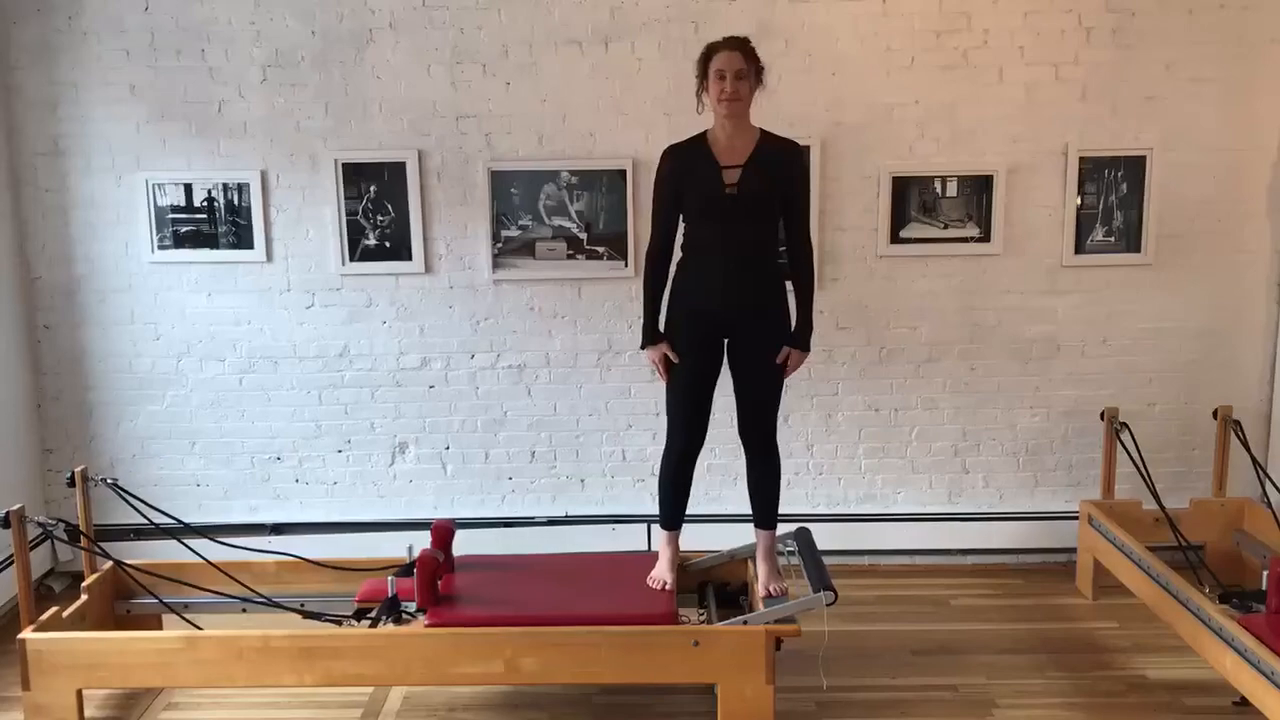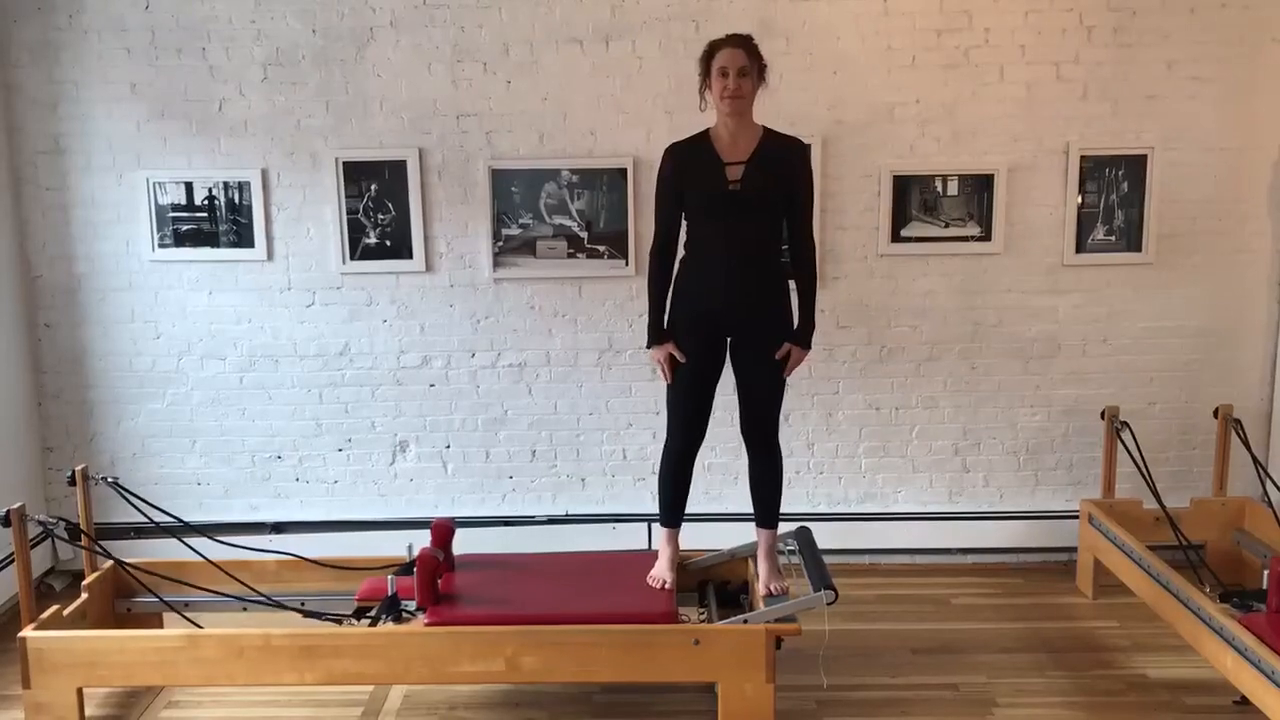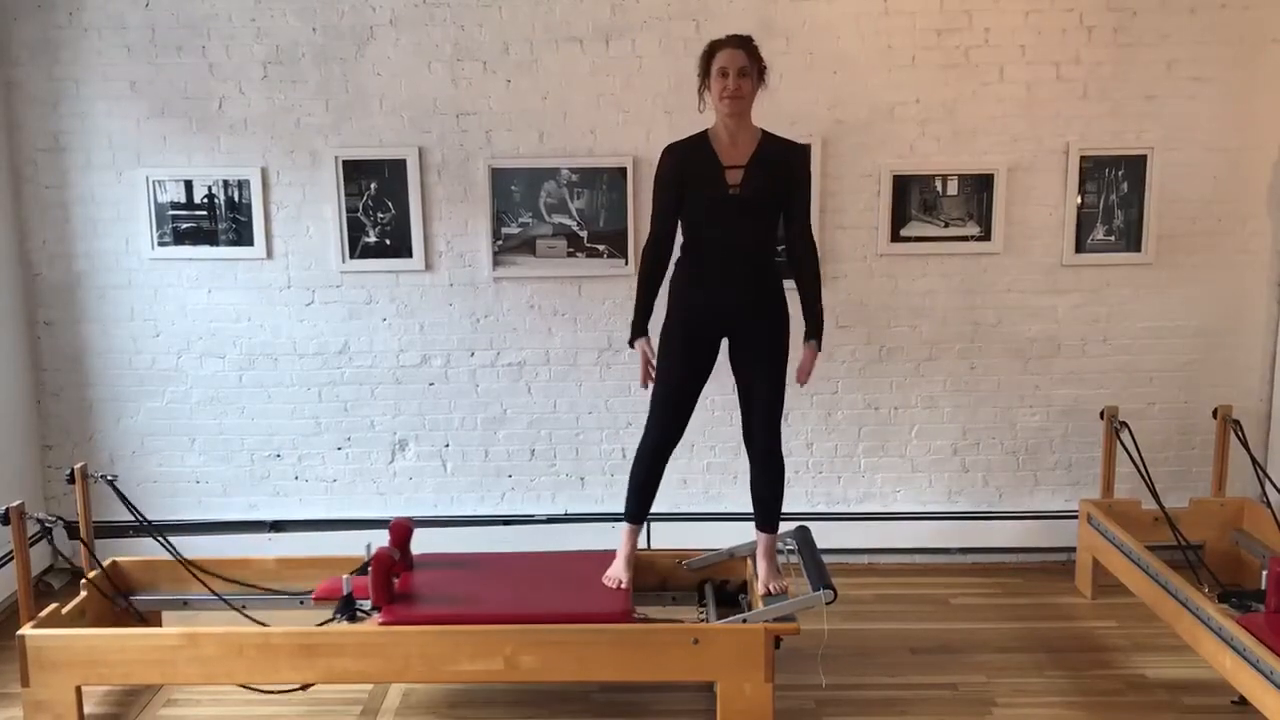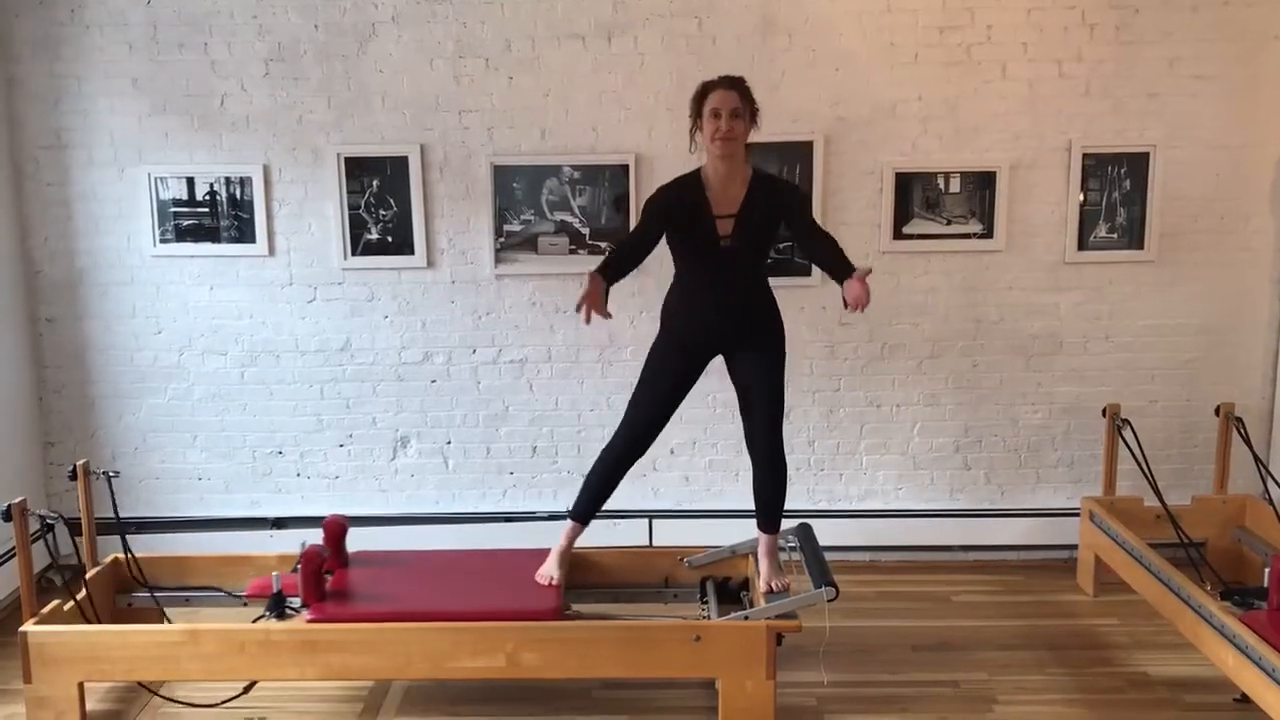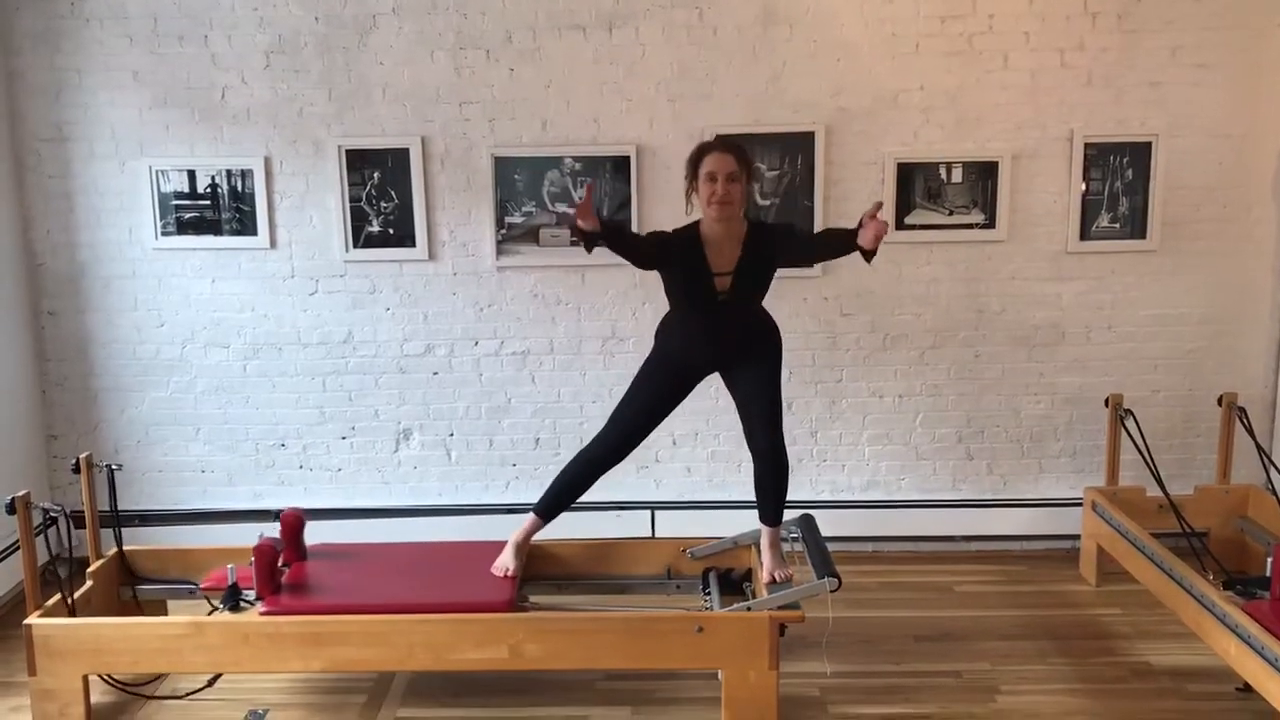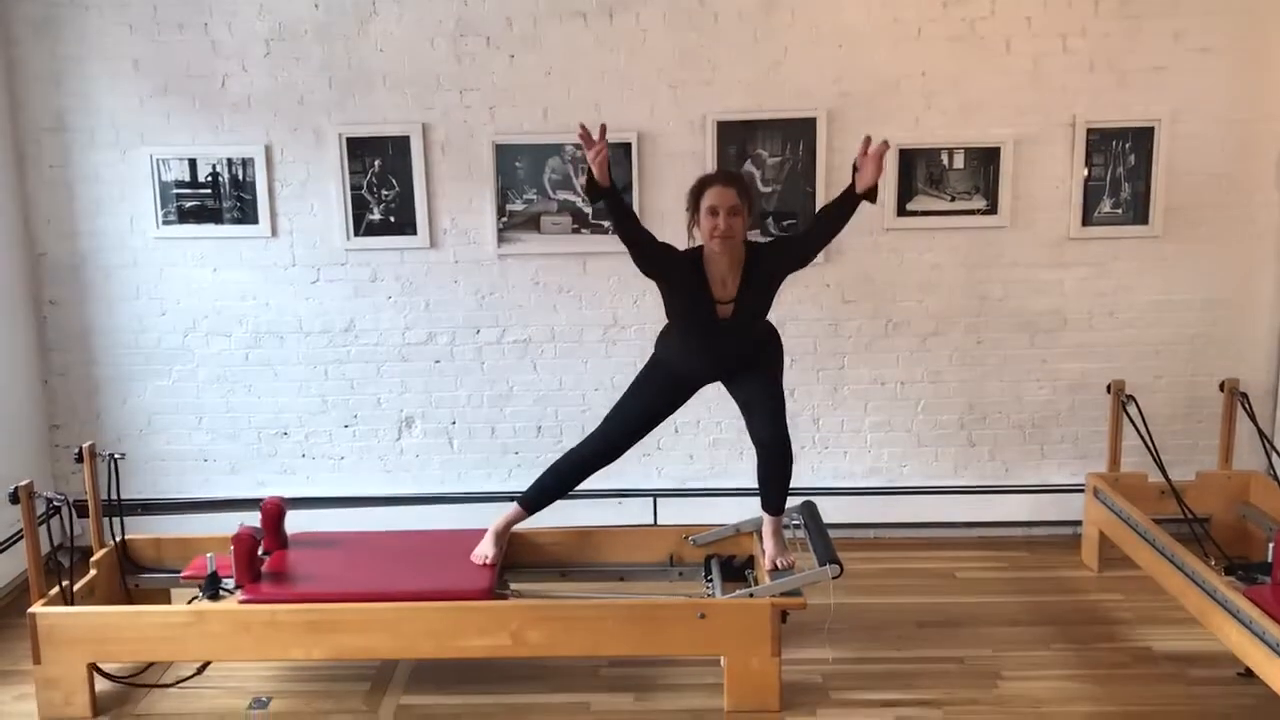
dt=0.5s
person 1, frame 1
left shoulder: (785, 157)
right shoulder: (679, 159)
left elbow: (800, 247)
right elbow: (660, 246)
left wrist: (802, 330)
right wrist: (650, 330)
left hip: (761, 310)
right hip: (694, 309)
left knee: (760, 435)
right knee: (684, 435)
left ankle: (766, 557)
right ankle: (668, 550)
person 1, frame 2
left shoulder: (788, 154)
right shoulder: (681, 156)
left elbow: (802, 244)
right elbow: (663, 245)
left wrist: (804, 327)
right wrist: (656, 330)
left hip: (764, 309)
right hip: (696, 309)
left knee: (761, 434)
right knee: (683, 434)
left ankle: (766, 554)
right ankle: (667, 548)
person 1, frame 3
left shoulder: (786, 157)
right shoulder: (680, 157)
left elbow: (800, 244)
right elbow: (659, 242)
left wrist: (814, 330)
right wrist: (640, 329)
left hip: (761, 311)
right hip: (693, 309)
left knee: (763, 437)
right knee: (661, 431)
left ankle: (766, 555)
right ankle: (627, 547)
person 1, frame 4
left shoulder: (777, 194)
right shoulder: (673, 197)
left elbow: (813, 238)
right elbow: (638, 243)
left wrist: (847, 276)
right wrist: (601, 279)
left hip: (755, 331)
right hip: (686, 330)
left knee: (766, 443)
right knee: (632, 436)
left ankle: (768, 554)
right ankle: (565, 544)
person 1, frame 5
left shoulder: (769, 240)
right shoulder: (673, 247)
left elbow: (816, 245)
right elbow: (631, 247)
left wrist: (860, 238)
right wrist: (595, 228)
left hip: (751, 351)
right hip: (680, 353)
left knee: (768, 445)
right knee: (611, 444)
left ankle: (770, 545)
right ankle: (521, 537)
person 1, frame 6
left shoulder: (769, 261)
right shoulder: (674, 267)
left elbow: (816, 232)
right elbow: (631, 232)
left wrist: (859, 187)
right wrist: (602, 182)
left hip: (751, 360)
right hip: (680, 363)
left knee: (773, 440)
right knee: (604, 444)
left ankle: (772, 531)
right ankle: (503, 525)
